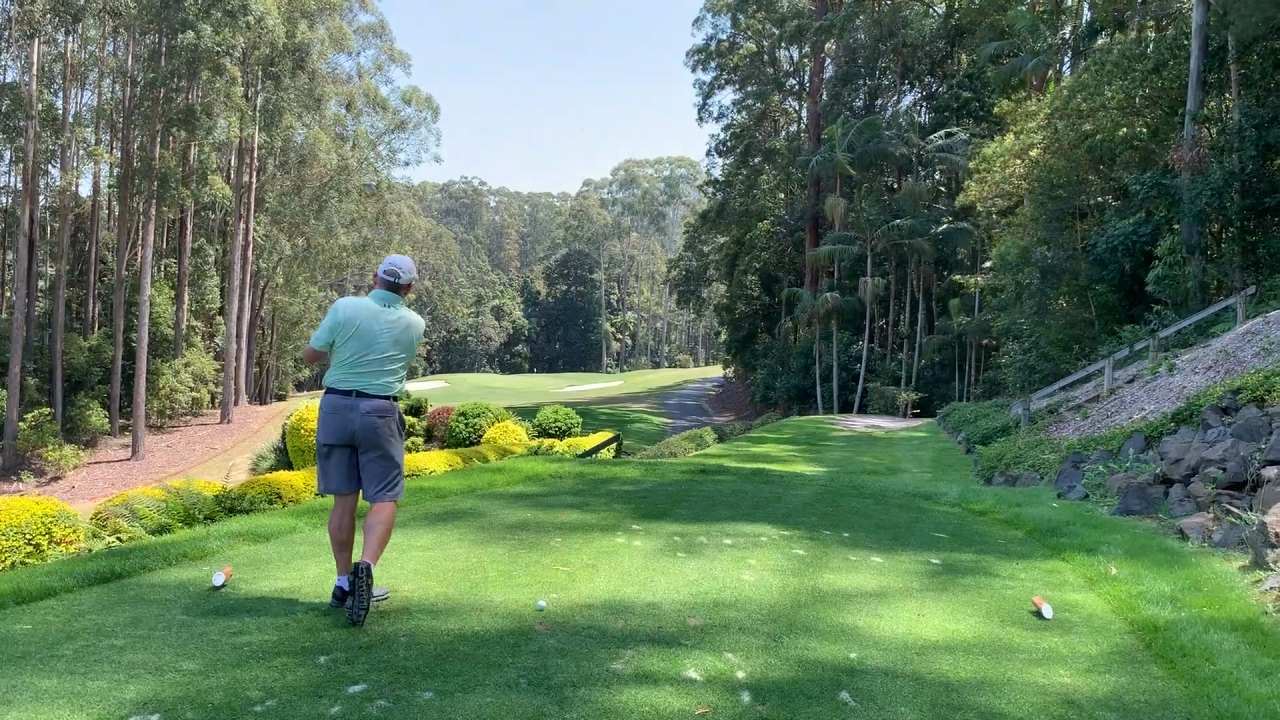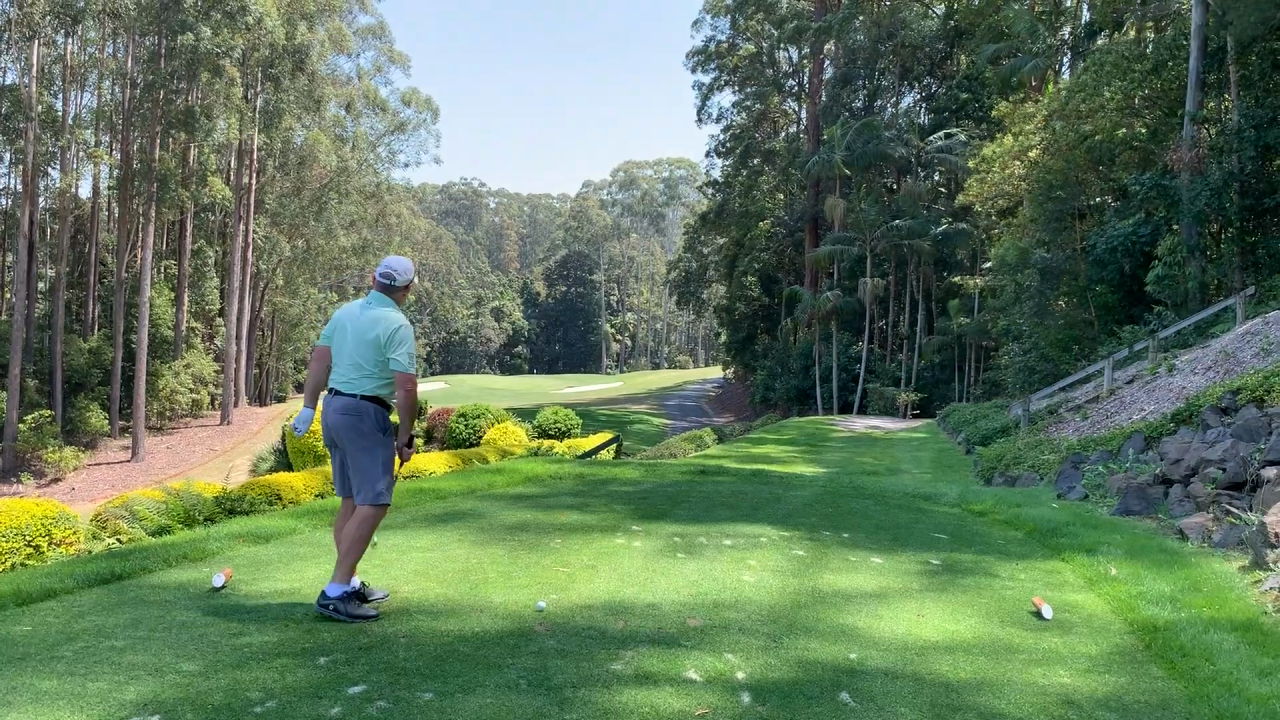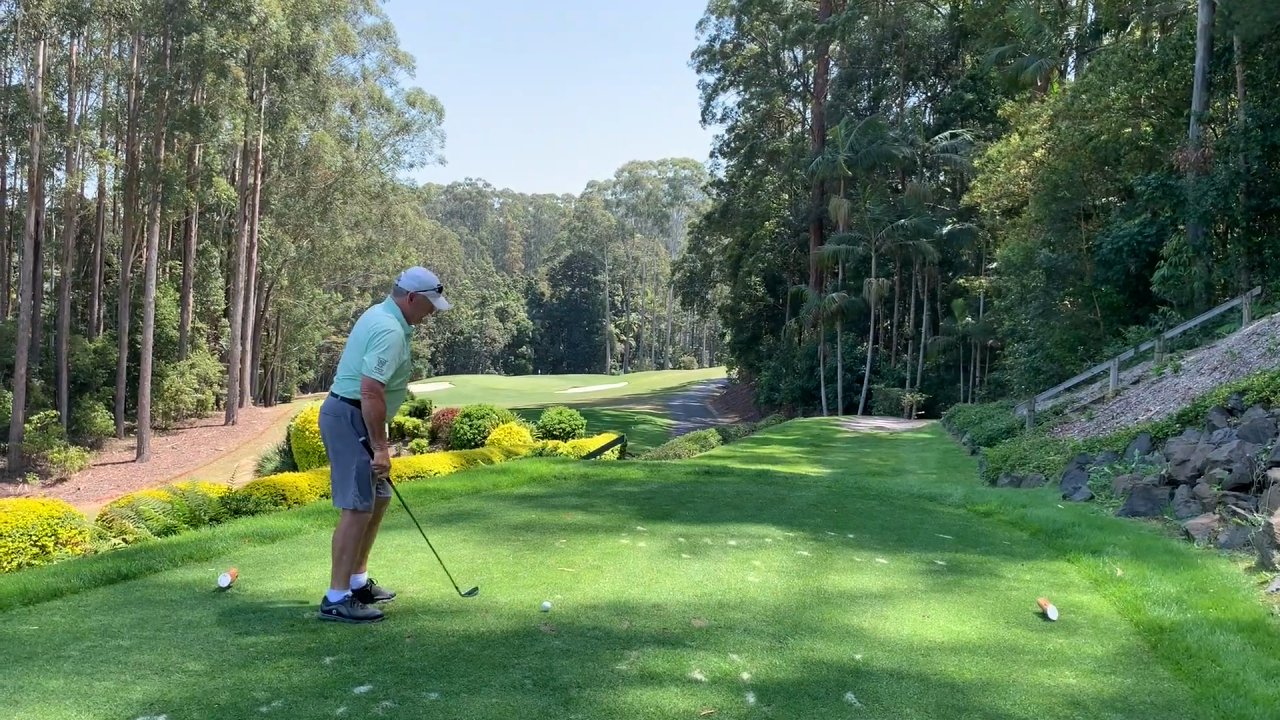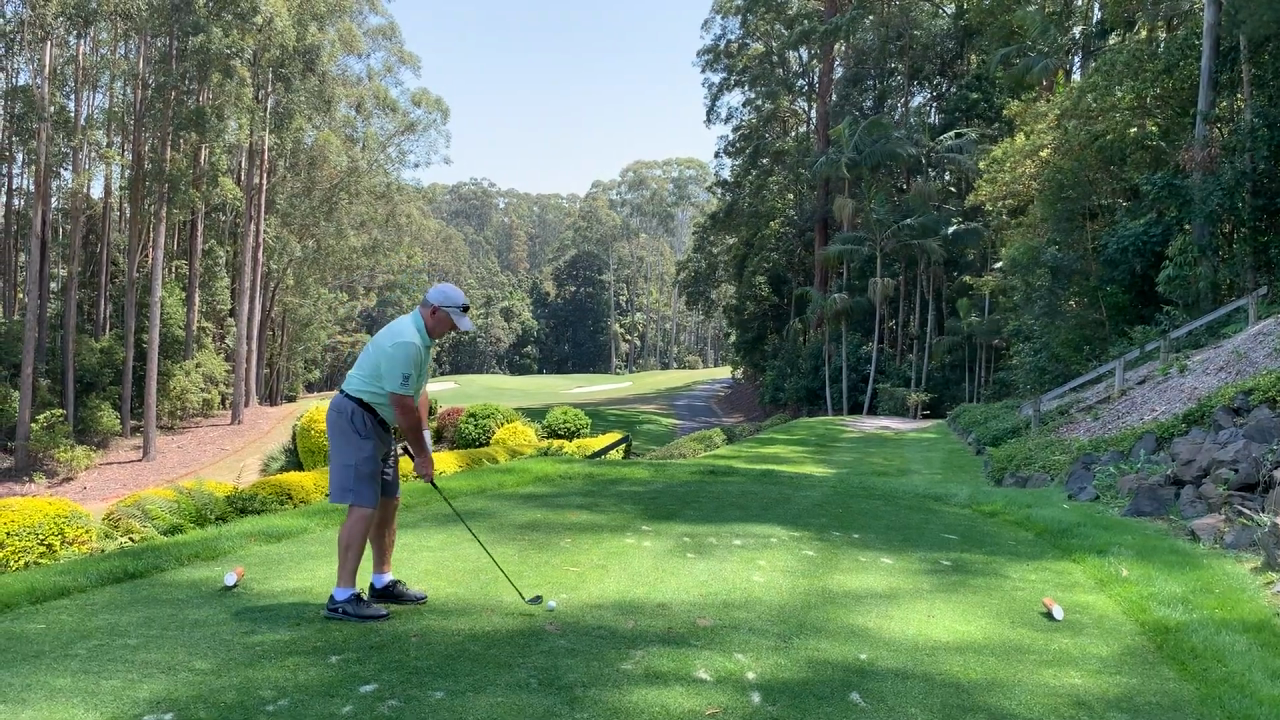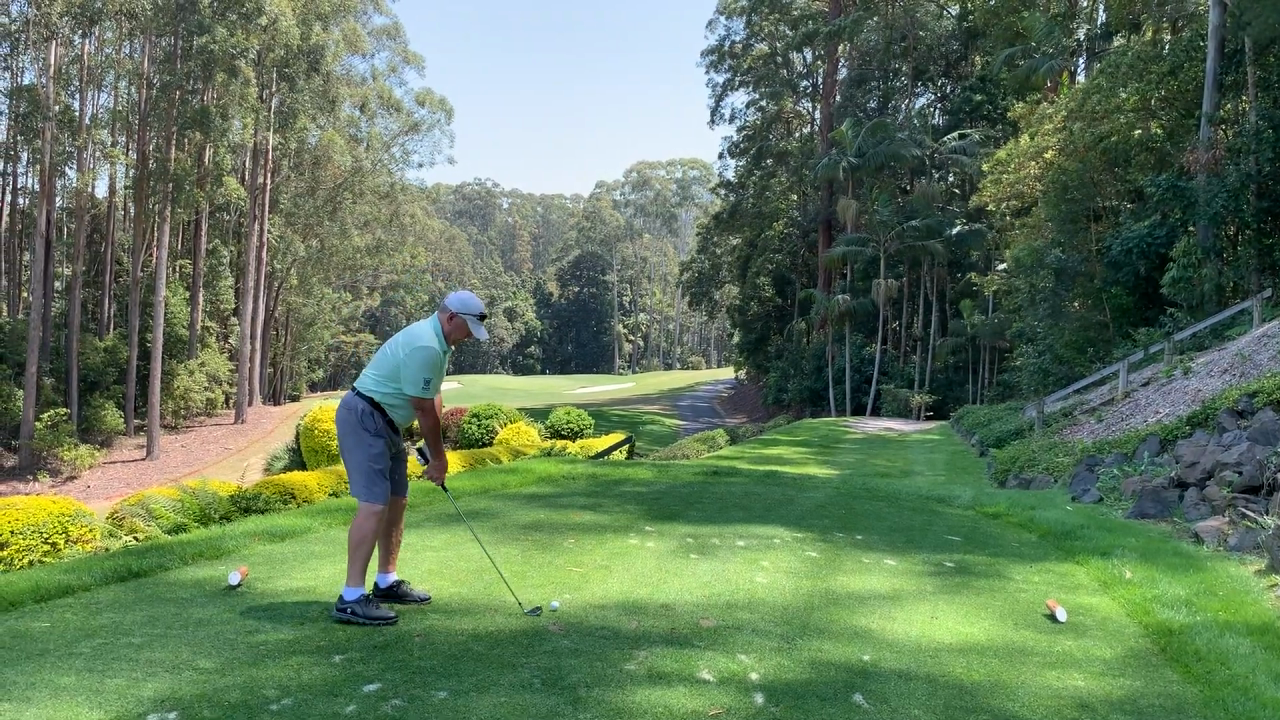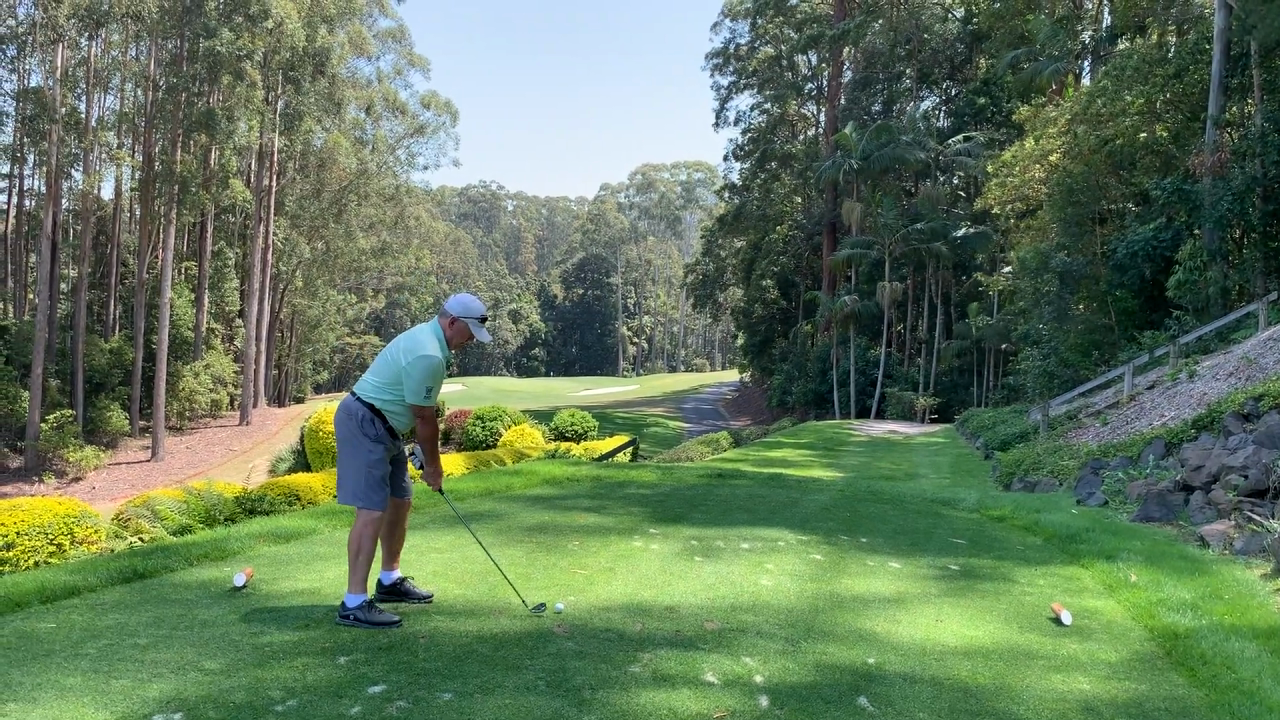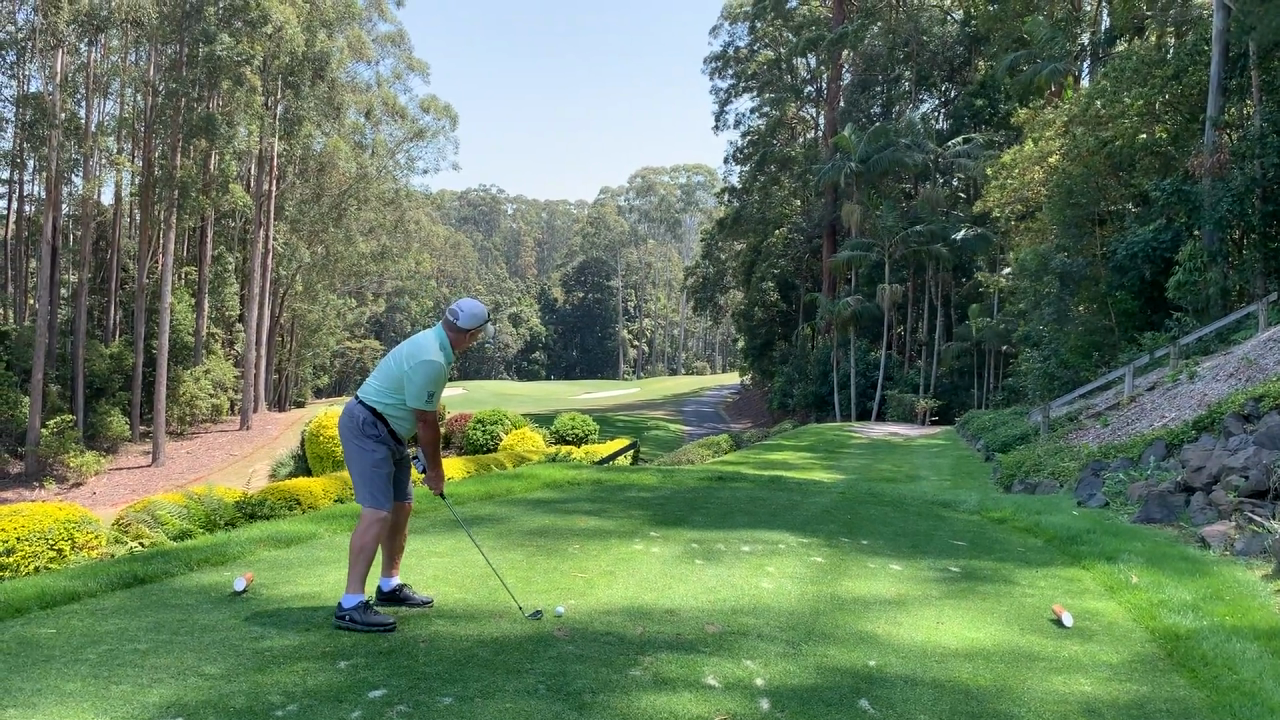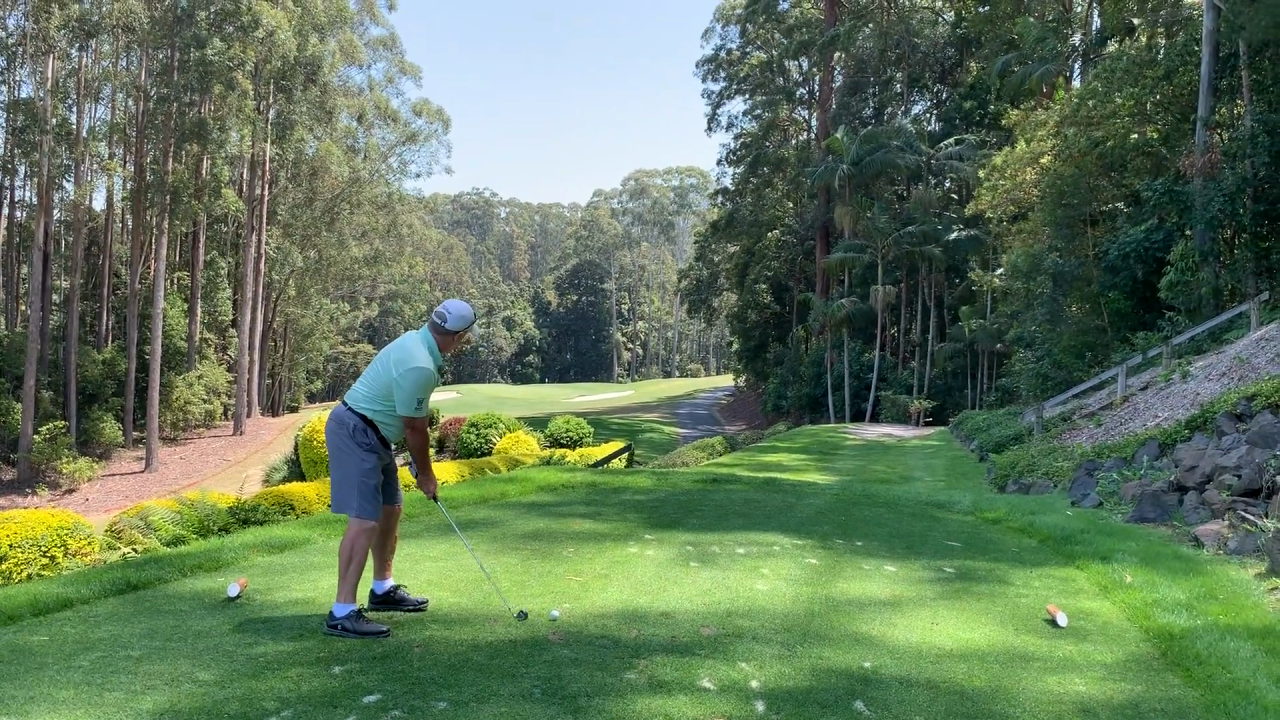
dt=0.4s
person 1, frame 1
left shoulder: (345, 308)
right shoulder: (415, 324)
left elbow: (310, 356)
left hip: (336, 408)
right hip: (380, 414)
left knee: (344, 499)
right knee: (385, 500)
left ankle: (345, 584)
right ankle: (365, 566)
person 1, frame 2
left shoulder: (345, 312)
right shoulder: (397, 325)
left elbow: (320, 360)
right elbow: (406, 388)
left wrist: (308, 408)
right wrist: (405, 434)
left hip: (335, 410)
right hip: (366, 416)
left knee: (352, 501)
right knee: (372, 505)
left ankle: (348, 585)
right ankle: (334, 594)
person 1, frame 3
left shoulder: (380, 315)
right shoulder: (389, 330)
right elbow: (371, 391)
left wrist: (376, 440)
right wrist: (380, 446)
left hip: (349, 414)
right hip: (352, 420)
left knee: (377, 500)
right knee: (357, 508)
left ankle: (357, 582)
right ankle: (336, 598)
person 1, frame 4
left shoulder: (418, 334)
right shoulder: (406, 342)
left elbow: (417, 392)
right elbow: (403, 406)
left wrist: (424, 434)
right wrist: (421, 455)
left hip: (374, 422)
right hip: (356, 420)
left knee: (386, 502)
right knee: (363, 507)
left ankle: (383, 582)
right ankle: (342, 597)
person 1, frame 5
left shoulder: (437, 340)
right shoulder: (424, 346)
left elbow: (433, 398)
right elbow: (424, 410)
left wrist: (435, 450)
right wrist: (439, 457)
left hip: (384, 422)
right hip: (364, 418)
left knee: (395, 501)
right knee: (374, 504)
left ankle: (386, 582)
right ankle: (352, 597)
person 1, frame 6
left shoulder: (430, 338)
right shoulder: (427, 355)
left elbow: (423, 414)
right elbow: (424, 417)
left wrist: (423, 450)
right wrist: (433, 465)
left hip: (381, 426)
right hip: (364, 424)
left knee: (399, 501)
right knee: (372, 511)
left ankle: (390, 580)
right ankle: (354, 603)
person 1, frame 7
left shoulder: (434, 343)
right shoulder: (430, 360)
left elbow: (427, 416)
right elbow: (426, 421)
left wrist: (427, 455)
right wrist: (435, 469)
left hip: (386, 431)
right hip: (367, 428)
left knee: (400, 506)
right knee: (377, 512)
left ankle: (390, 586)
right ankle: (351, 603)
person 1, frame 8
left shoulder: (417, 341)
right shoulder: (419, 367)
left elbow: (416, 421)
right elbow: (415, 428)
left wrist: (419, 462)
right wrist: (426, 474)
left hip: (370, 434)
right hip: (356, 433)
left knee: (389, 509)
right knee: (365, 520)
left ankle: (383, 589)
right ankle: (342, 613)
